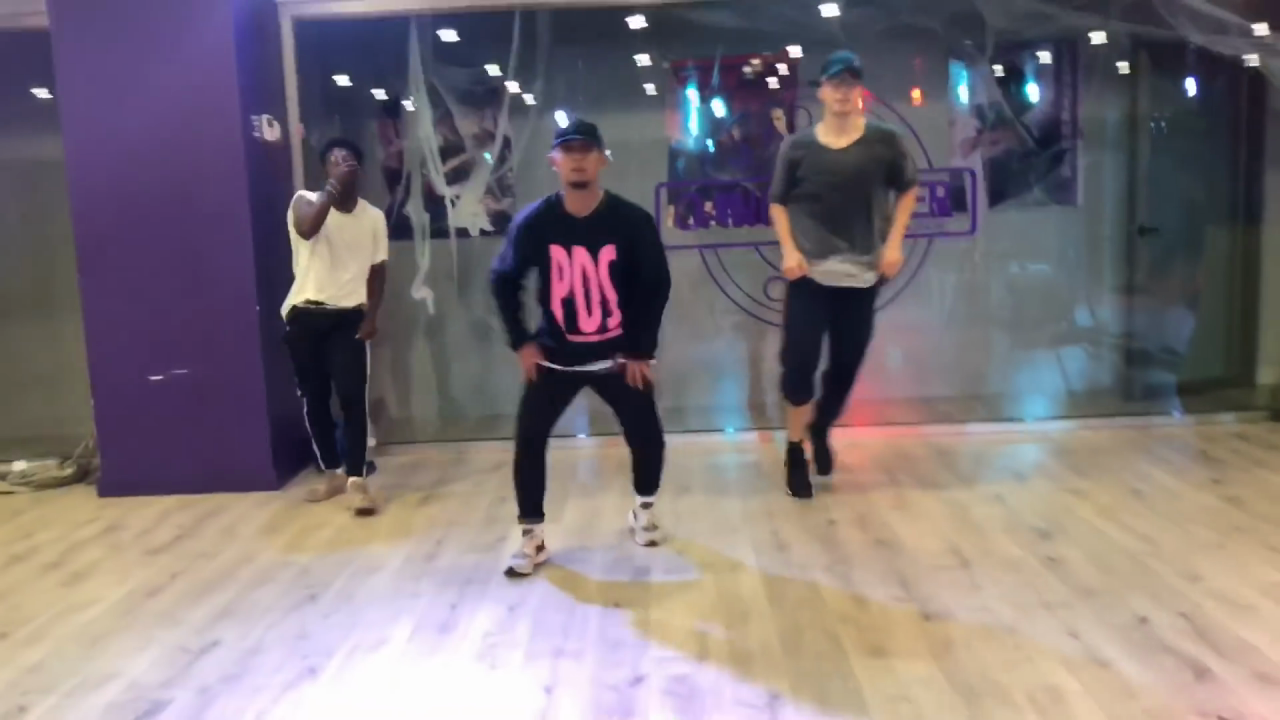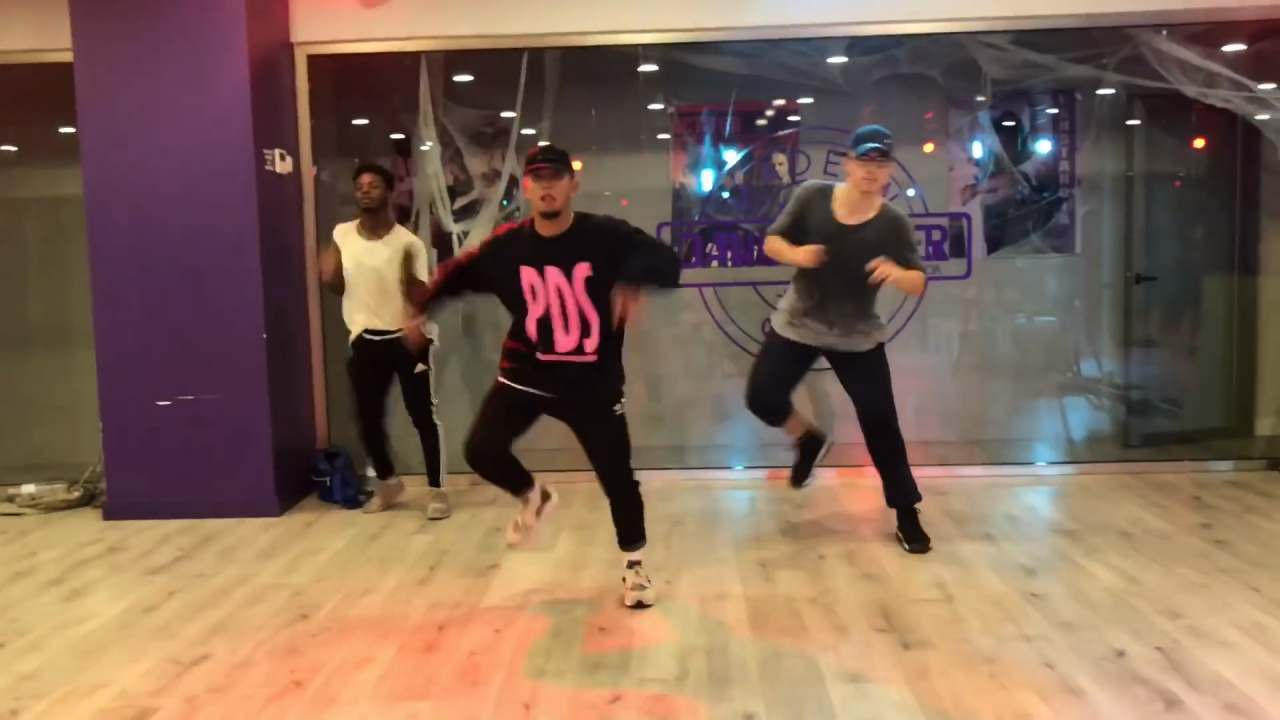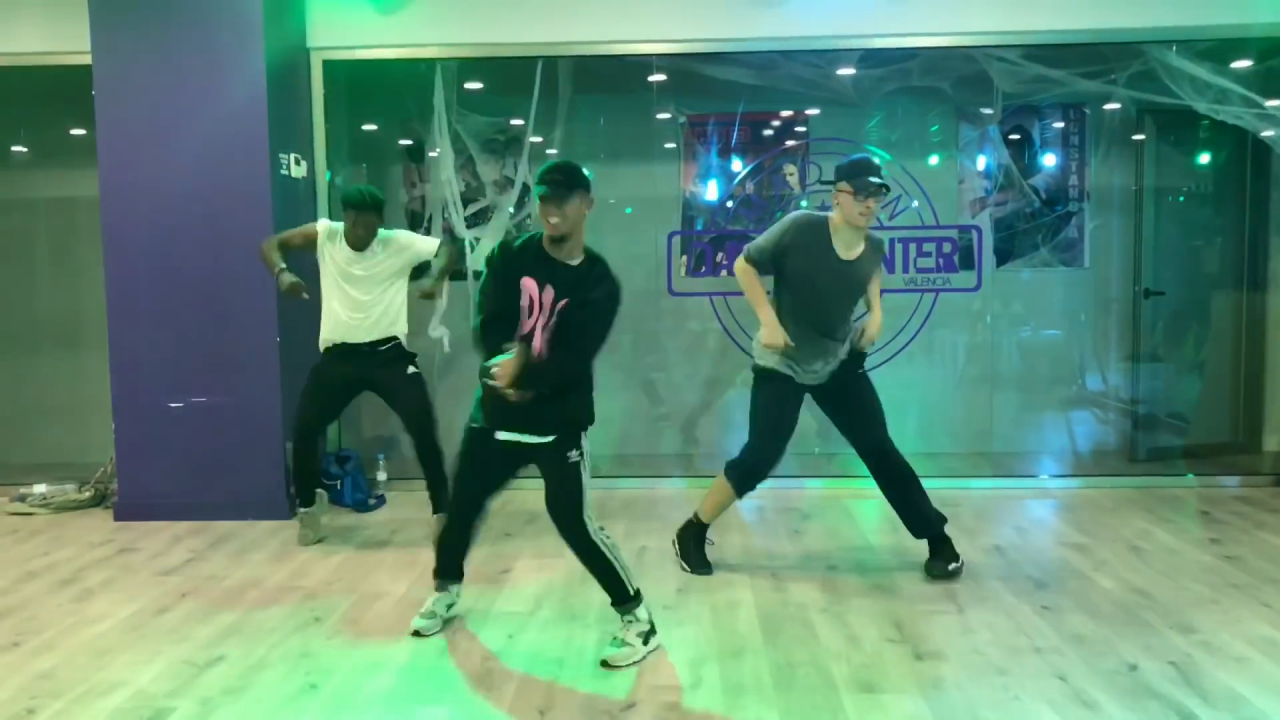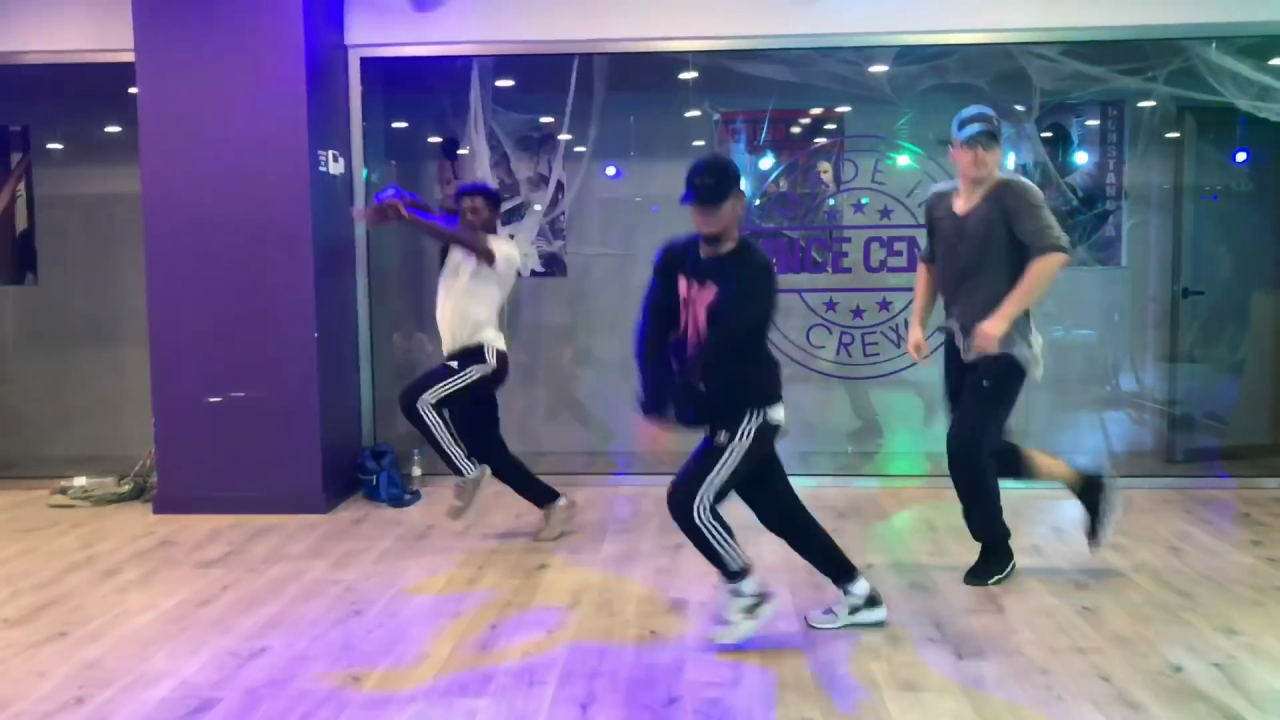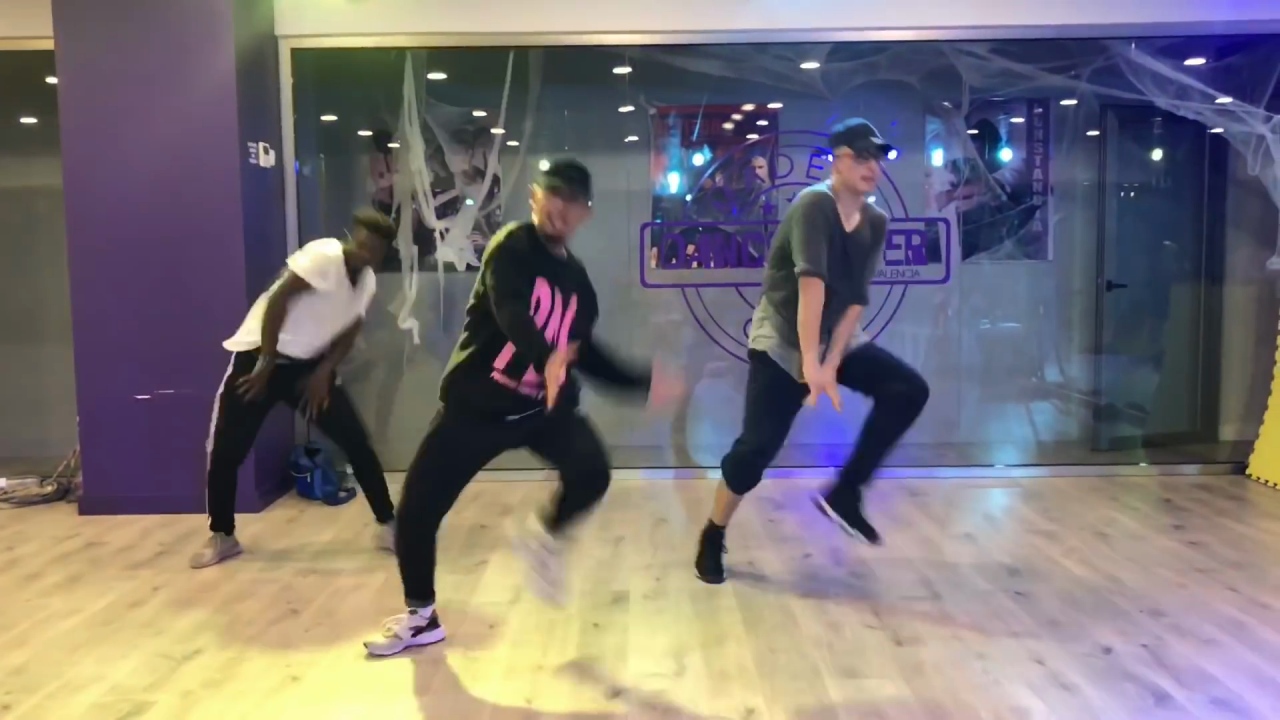
dt=1s
person 1, frame 1
left shoulder: (632, 221)
right shoulder: (534, 221)
left elbow: (656, 285)
right elbow: (505, 279)
left wrist: (643, 348)
right wrist: (520, 339)
left hip: (616, 353)
right hip: (556, 353)
left knee: (646, 435)
right knee: (530, 439)
left ankle: (644, 510)
right ankle: (532, 535)
person 1, frame 2
left shoulder: (606, 236)
right shoulder: (508, 244)
left elbow: (665, 263)
right elbow: (462, 274)
left wrist: (633, 283)
right wrist: (425, 302)
left hip: (593, 382)
right hip: (525, 376)
left knee: (617, 477)
right knee: (480, 449)
left ankle: (633, 564)
right ankle: (532, 496)
person 1, frame 3
left shoulder: (598, 283)
right shoulder: (513, 256)
left elbow: (573, 354)
right elbow: (489, 323)
left wrist: (524, 377)
right wrist: (503, 362)
left hip: (559, 420)
right hip: (496, 414)
left knee: (574, 524)
right knee: (462, 512)
left ankle: (637, 622)
right ankle: (445, 591)
person 1, frame 4
left shoulder: (751, 270)
right shoulder: (675, 256)
left elbow: (735, 345)
right elbow: (653, 332)
left wrist: (673, 404)
right wrist: (655, 400)
left hip: (744, 408)
right hip: (711, 405)
left knee: (687, 500)
right knee: (779, 510)
left ankle: (747, 590)
right ankle: (860, 596)
person 1, frame 5
left shoulder: (575, 279)
right shoulder: (512, 247)
left elbow: (585, 352)
right elbow: (506, 311)
left wrist: (640, 382)
right wrist: (545, 360)
left hip: (542, 408)
right hip: (474, 406)
left knee: (590, 474)
right knee: (416, 513)
left ankle: (546, 539)
right ankle: (420, 617)
person 2, frame 1
left shoulder: (885, 141)
right shoulder: (798, 146)
left elbow: (907, 191)
right elbow: (778, 201)
left wrist: (895, 242)
right wrist: (788, 248)
left hip: (862, 273)
right hip: (809, 272)
left knee: (846, 363)
right knee: (799, 359)
left ankle: (819, 432)
right ankle: (796, 452)
person 2, frame 2
left shoulder: (894, 224)
right shoulder: (811, 197)
left elbow: (917, 280)
right elbow: (772, 241)
left wrist: (896, 273)
right wrist: (794, 253)
left hip: (856, 334)
right hip: (797, 322)
left knee: (879, 419)
right knee: (762, 397)
left ankle: (907, 516)
right ankle: (808, 438)
person 2, frame 3
left shoulder: (873, 246)
right shoulder: (801, 228)
right elbow: (746, 265)
left wrist: (874, 309)
right wrist: (768, 321)
left hip: (839, 361)
right hip: (781, 362)
left knee: (879, 450)
right knee: (762, 456)
left ankle: (937, 539)
right ankle: (694, 531)
person 2, frame 4
left shoulder: (1013, 193)
right shoulder: (938, 203)
left elbow: (1053, 252)
right elbow: (930, 265)
left wrist: (1004, 314)
right wrist: (916, 321)
left hip: (1000, 345)
right hip: (961, 341)
left knee: (966, 445)
right knee: (982, 450)
left ankle: (996, 548)
right ankle: (1085, 484)
person 2, frame 5
left shoulder: (874, 222)
right shoulder: (814, 204)
left elbow: (856, 299)
right elbow: (810, 280)
left wrist: (833, 361)
right wrist: (809, 359)
left hip: (836, 344)
right hip: (782, 343)
left knee: (909, 390)
right knee: (757, 445)
left ankle: (844, 491)
right ankle: (712, 539)
person 3, frame 1
left shoulder: (374, 217)
right shoulder: (306, 201)
left elbow: (377, 271)
right elbow: (306, 231)
left wrist: (371, 314)
right wrist: (332, 190)
left hip: (348, 316)
right hip: (306, 314)
left knee: (352, 395)
right knee: (314, 398)
left ankle: (357, 480)
right ankle: (334, 472)
person 3, frame 2
left shoulder: (407, 242)
right shoulder: (342, 235)
right elbow: (332, 280)
left wrist: (411, 284)
right wrist: (328, 271)
left hip: (407, 339)
right hip: (366, 339)
left knee: (422, 415)
right knee: (368, 420)
left ankle: (437, 490)
right ankle: (388, 481)
person 3, frame 3
left shoulder: (400, 243)
right shoulder: (322, 235)
left elbow: (449, 251)
right elbow: (271, 244)
left wrist: (438, 282)
right wrist: (283, 273)
left hip: (387, 351)
right hip: (338, 353)
left knee: (423, 428)
right knee: (304, 431)
left ankle: (443, 514)
right ankle: (309, 509)
person 3, frame 4
left shoulder: (504, 249)
right shoulder: (462, 239)
left elbow: (451, 232)
right elbow: (433, 221)
left wrist: (406, 215)
right wrist: (393, 202)
left hip: (482, 356)
right hip: (459, 357)
left knee: (415, 401)
right knee: (489, 451)
left ankle: (468, 473)
right ankle: (554, 503)
person 3, frame 5
left shoulder: (367, 284)
right shoulder: (322, 257)
left elbow: (346, 335)
right elbow: (277, 301)
left wrist: (325, 375)
right wrist: (264, 362)
left hip: (307, 365)
right hip: (258, 358)
left knee: (356, 442)
right knee: (224, 451)
left ankle: (388, 524)
right ankle: (222, 537)
